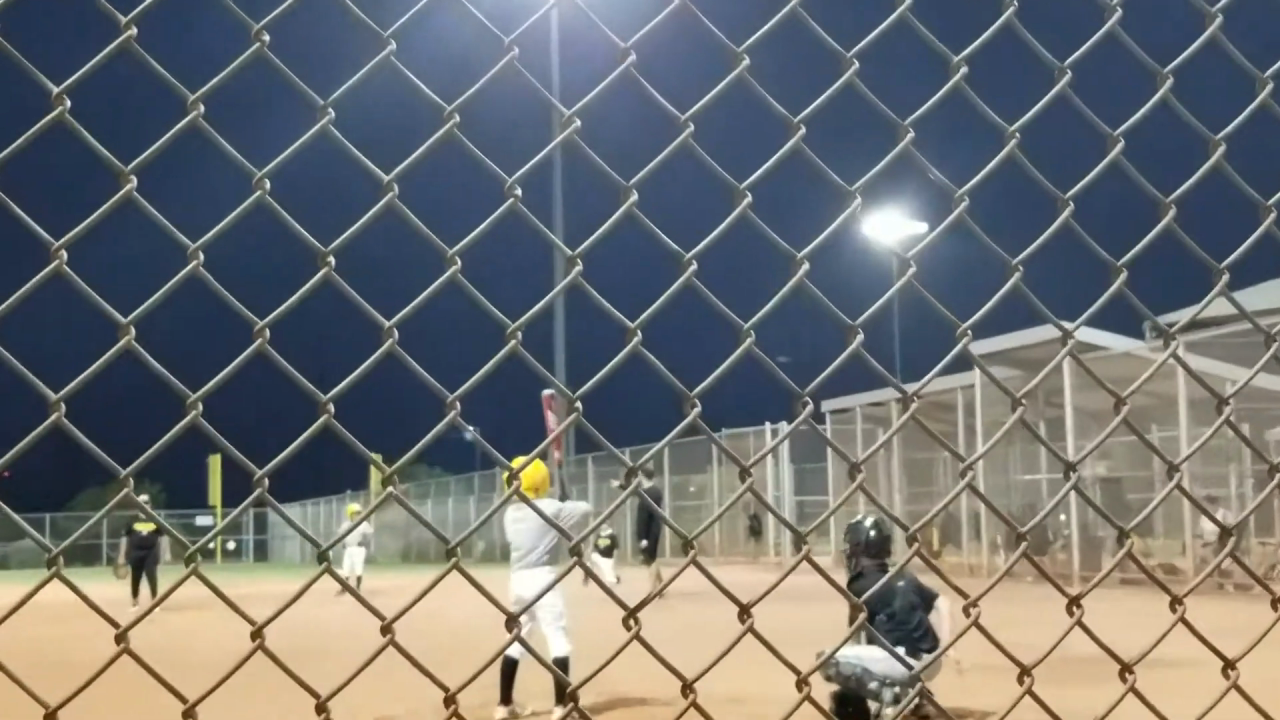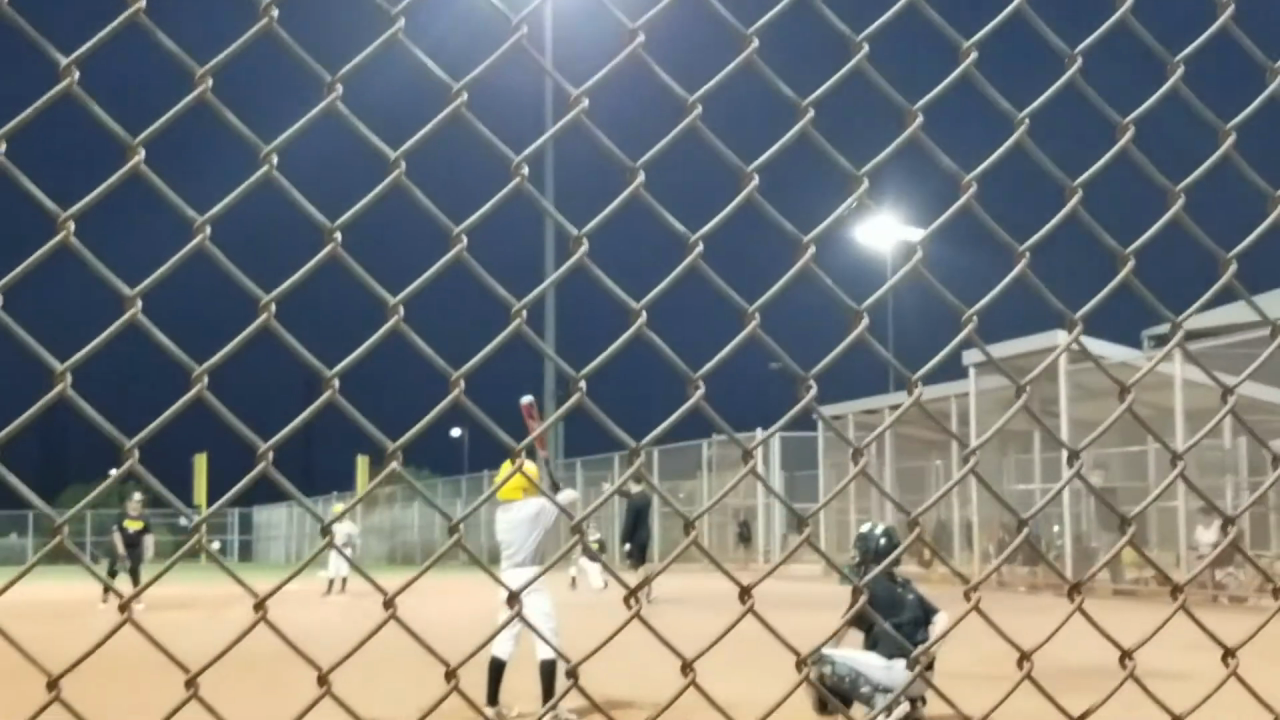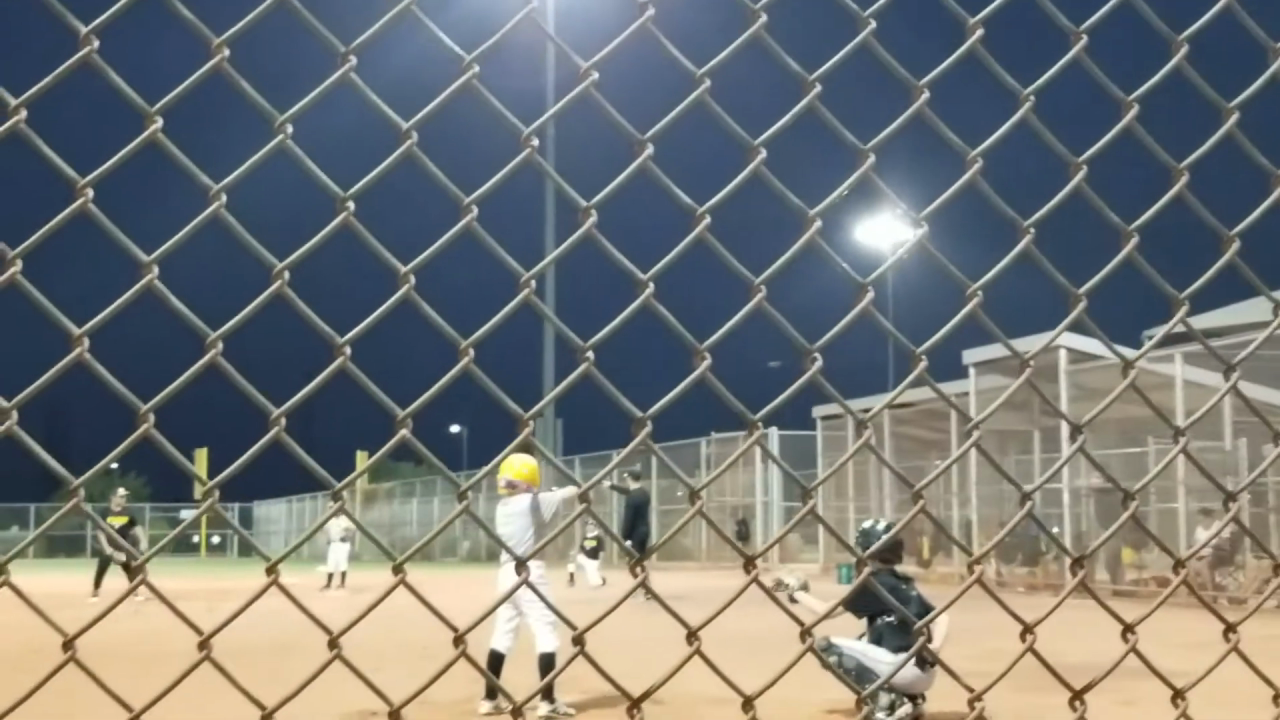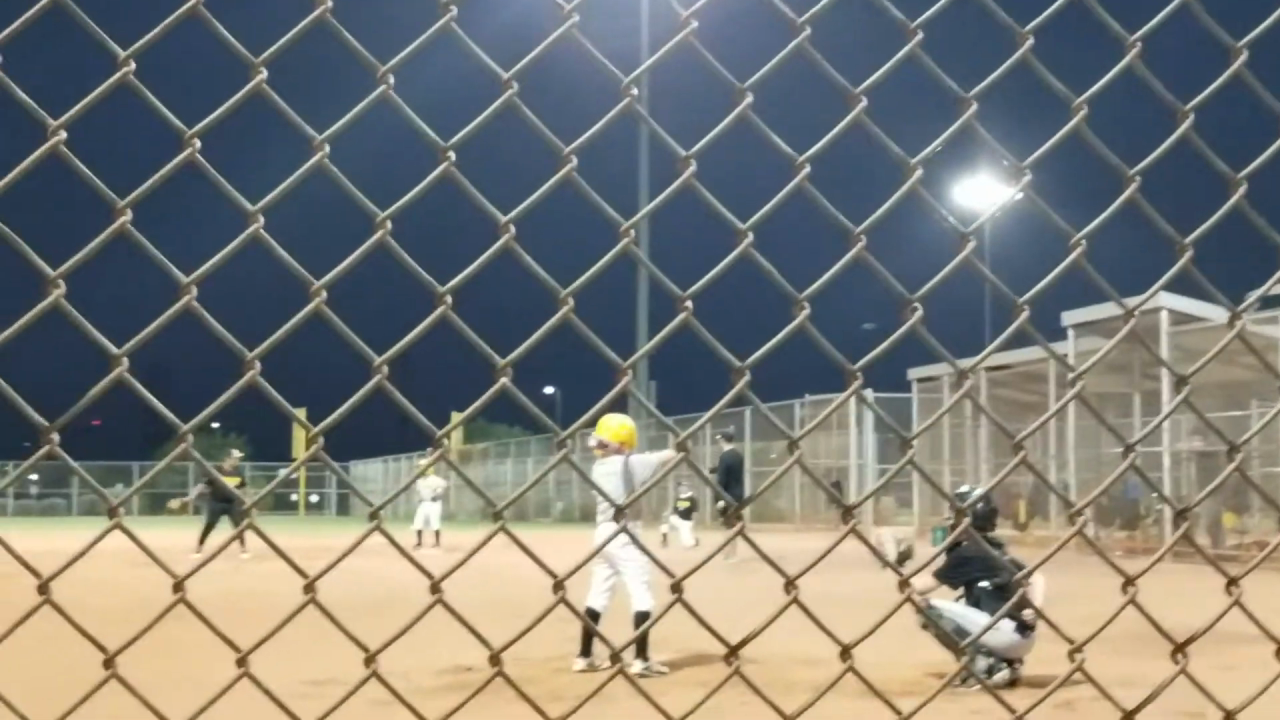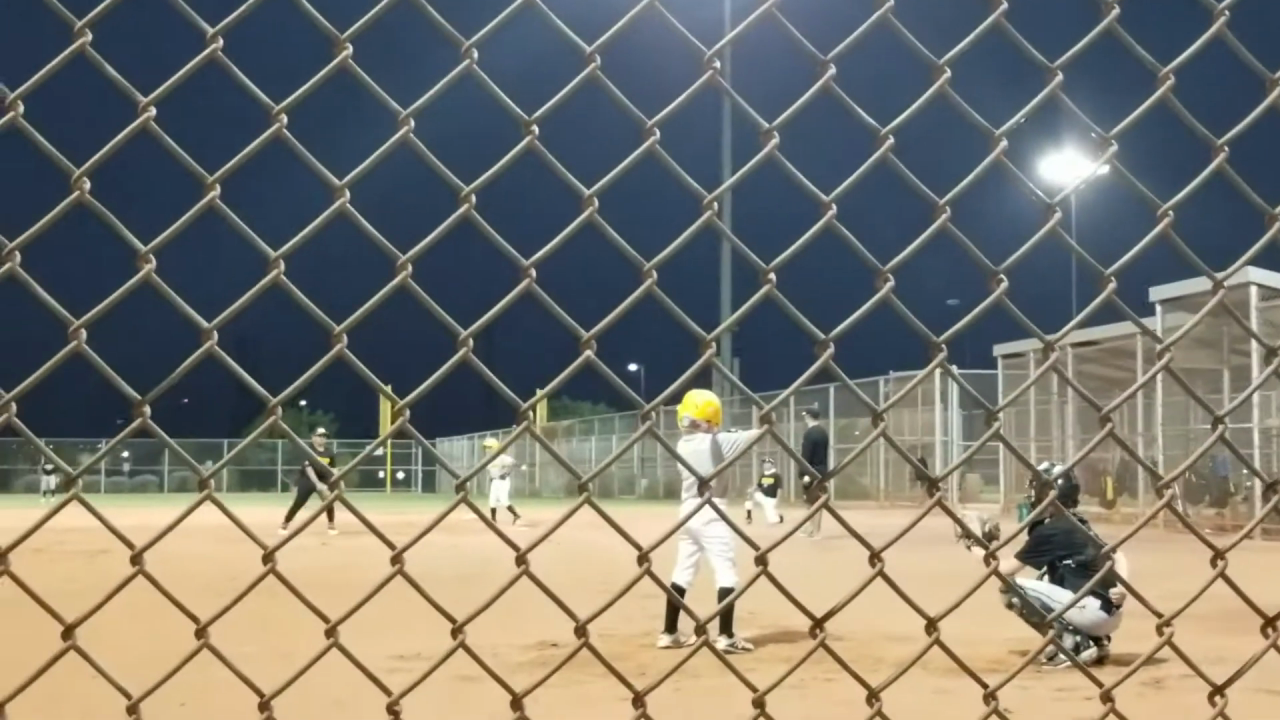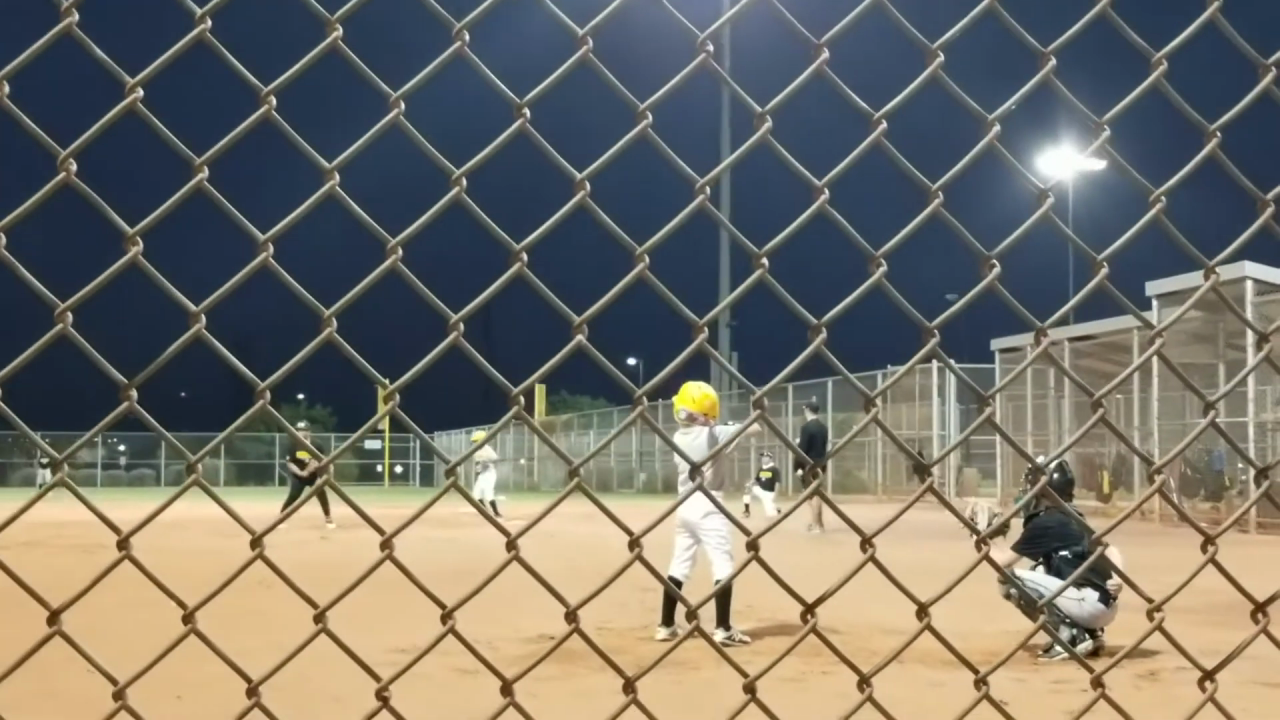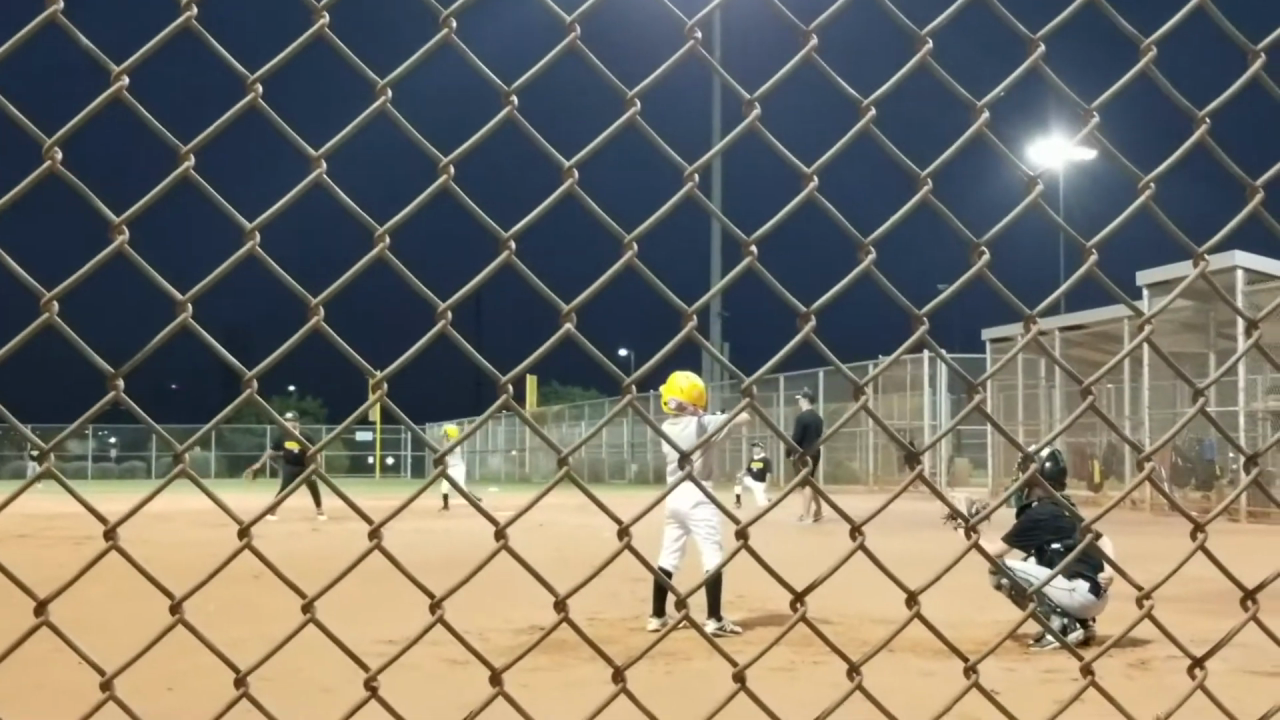
dt=0.4s
person 1, frame 1
left shoulder: (509, 513)
right shoulder: (550, 509)
right elbow: (586, 509)
right wrist: (567, 505)
left hip: (517, 580)
right hip: (542, 579)
left knee: (515, 641)
right knee: (558, 639)
person 1, frame 2
left shoulder: (501, 513)
right shoulder: (538, 507)
right elbow: (572, 496)
right wrist: (555, 494)
left hip: (507, 582)
right hip: (529, 580)
left knee: (502, 643)
right knee: (546, 642)
person 1, frame 3
left shoulder: (502, 505)
right shoulder: (533, 501)
right elbow: (572, 491)
left hip: (506, 575)
right hip: (529, 574)
left knee: (502, 637)
right knee: (546, 637)
person 1, frame 4
left shoulder: (598, 467)
right shoulder: (631, 463)
right elbow: (670, 455)
right wrist: (659, 453)
left hip: (603, 534)
right hip: (624, 536)
left knee: (597, 595)
right knee: (641, 595)
left ankle: (584, 656)
right ankle: (641, 660)
person 1, frame 5
left shoulder: (682, 444)
right shoulder: (717, 441)
right elbow: (757, 434)
right wrist: (756, 431)
left hip: (688, 512)
right hip: (711, 514)
left knee: (682, 572)
right knee: (726, 573)
left ankle: (669, 633)
right ankle: (725, 636)
person 1, frame 6
left shoulder: (679, 437)
right shoulder: (713, 434)
right elbow: (755, 428)
right wrist: (730, 426)
left hip: (685, 507)
right hip: (708, 507)
left knee: (679, 565)
right knee: (723, 566)
left ankle: (666, 626)
right ankle: (723, 629)
person 1, frame 7
left shoulder: (666, 427)
right shoulder: (702, 424)
right elbow: (744, 417)
right wrist: (719, 417)
left hip: (673, 497)
right hip: (696, 497)
left knee: (668, 556)
right knee: (713, 556)
left ankle: (657, 616)
right ankle: (714, 620)
person 2, frame 1
left shoulder: (861, 584)
right shoulder: (903, 576)
right elbow: (942, 603)
right wrist: (945, 646)
left hip: (902, 661)
right hip: (927, 662)
left knee: (828, 659)
person 2, frame 2
left shoulder: (870, 588)
right shoulder: (905, 587)
left elbow: (844, 629)
right elbow: (941, 618)
left hip: (898, 671)
right hip: (918, 677)
left knee: (821, 659)
left ankle: (884, 702)
right ankle: (909, 702)
person 2, frame 3
left shoulder: (874, 584)
right shoulder: (905, 583)
left elbow: (827, 610)
right elbow: (940, 617)
left wrist: (796, 593)
right wrist: (934, 647)
left hip: (906, 668)
right hip: (922, 674)
left knee: (825, 646)
right knee: (866, 642)
left ankle: (888, 701)
right ankle: (910, 697)
person 2, frame 4
left shoulder: (966, 552)
right shoulder: (996, 549)
left elbow: (922, 587)
right elbow: (1036, 579)
right wrist: (1035, 609)
left hip: (1007, 634)
right hip: (1021, 636)
left knee: (929, 609)
left ankle: (987, 665)
right ankle: (1007, 662)
person 2, frame 5
left shoulder: (1048, 531)
right shoulder: (1079, 526)
left elbow: (1005, 570)
right elbow: (1119, 558)
left wrist: (975, 547)
right wrist: (1121, 588)
left hip: (1093, 612)
right hip: (1108, 613)
left knee: (1011, 588)
right knee: (1046, 580)
left ankle: (1074, 643)
right ankle: (1095, 640)
person 2, frame 6
left shoulder: (1043, 523)
right shoulder: (1073, 519)
left elbow: (1002, 561)
right elbow: (1111, 552)
right wrist: (1117, 580)
left hip: (1090, 603)
right hip: (1101, 604)
left knee: (1009, 579)
left ankle: (1071, 635)
right ankle: (1090, 633)
person 2, frame 7
left shoulder: (1036, 515)
right shoulder: (1065, 510)
left elbow: (994, 552)
right elbow: (1105, 543)
left wrist: (964, 530)
right wrist: (1107, 572)
left hip: (1081, 594)
right hip: (1091, 594)
left knee: (1000, 569)
left ankle: (1059, 625)
right ankle: (1081, 622)
